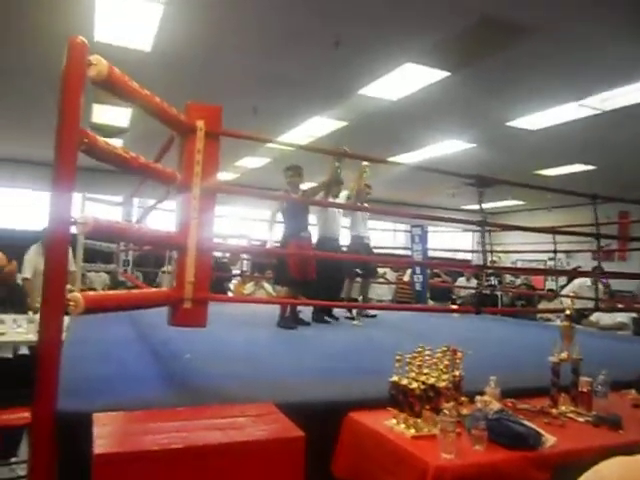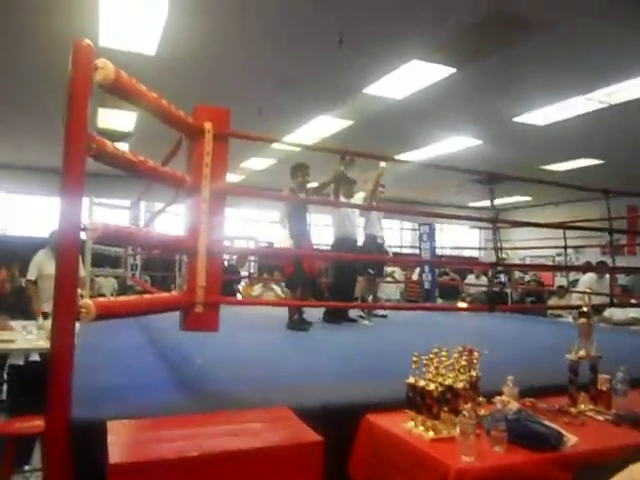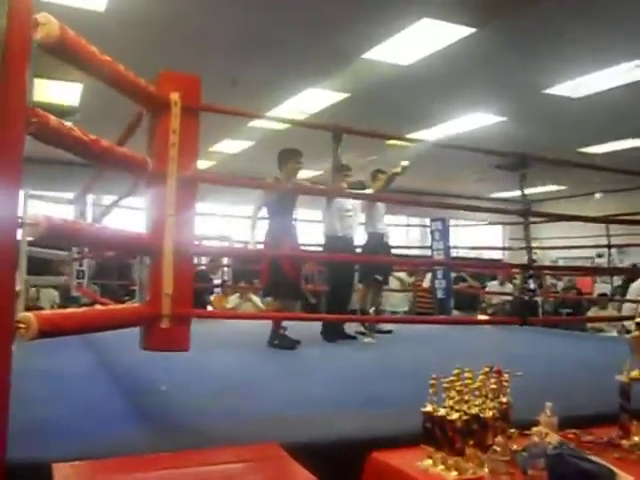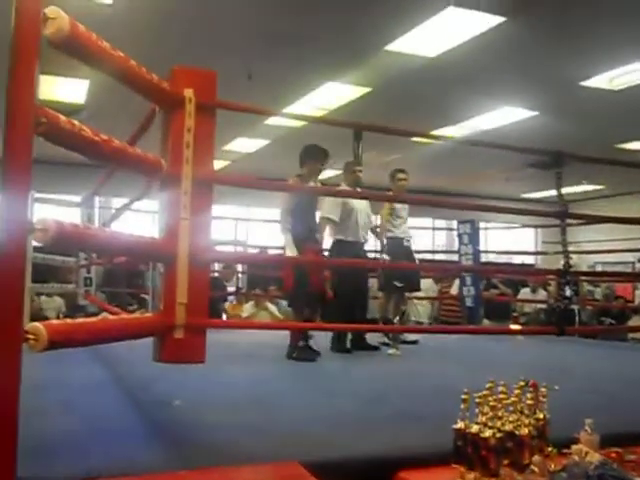
dt=0.7s
person 1, frame 1
left shoulder: (307, 194)
left elbow: (329, 182)
right elbow: (273, 216)
left hip: (305, 240)
right hip: (290, 240)
left knee: (302, 279)
right knee: (289, 280)
left ankle: (293, 313)
right ankle: (282, 316)
person 1, frame 2
left shoulder: (307, 193)
right shoulder: (289, 193)
left elbow: (328, 182)
right elbow: (284, 217)
right wrist: (287, 237)
left hip: (305, 238)
right hip: (295, 239)
left knee: (307, 278)
right knee: (295, 280)
left ankle: (298, 314)
right ankle: (292, 318)
person 1, frame 3
right shoulder: (274, 183)
right elbow: (256, 210)
right wrist: (252, 239)
left hip: (291, 236)
right hip: (276, 237)
left knee: (292, 287)
right knee: (281, 287)
left ankle: (279, 330)
right ankle: (275, 333)
person 1, frame 4
left shoulder: (315, 185)
right shoulder: (296, 182)
right elbow: (285, 214)
right wrist: (290, 245)
left hip: (313, 243)
right hip: (299, 243)
left knee: (315, 295)
right knee: (299, 297)
person 2, frame 1
left shoulder: (340, 200)
right shoulder: (324, 199)
right elbow: (328, 184)
left hip: (335, 243)
right hip: (324, 243)
left knee: (338, 277)
right knee: (323, 278)
left ankle: (327, 309)
right ankle: (318, 312)
person 2, frame 2
right shoulder: (337, 200)
right elbow: (337, 184)
right wrist: (343, 168)
left hip: (352, 244)
right hip: (341, 243)
left knee: (350, 280)
right knee: (339, 280)
left ankle: (343, 313)
right ankle: (330, 314)
person 2, frame 3
right shoulder: (332, 195)
right elbow: (333, 188)
right wrist: (342, 186)
left hip: (348, 244)
right hip: (335, 243)
left knee: (346, 287)
right knee: (336, 287)
left ankle: (338, 327)
right ankle: (328, 328)
person 2, frame 4
left shoulder: (364, 198)
right shoulder: (338, 195)
left elbow: (370, 224)
right elbow: (325, 219)
left hip: (359, 249)
right hip: (343, 248)
left knee: (361, 296)
right knee: (342, 295)
person 3, frame 1
left shoulder: (366, 207)
right shoulder: (354, 205)
right elbow: (357, 190)
left hip: (365, 243)
right hip: (357, 243)
left knee: (368, 276)
right knee: (351, 277)
left ankle: (362, 308)
right ankle: (348, 309)
person 3, frame 2
left shoulder: (381, 209)
right shoulder: (368, 204)
right elbow: (371, 190)
left wrist: (385, 247)
left hip: (379, 243)
right hip: (370, 242)
left knee: (376, 277)
right knee: (367, 276)
left ankle: (372, 307)
right ankle: (363, 308)
person 3, frame 3
left shoulder: (381, 199)
right shoulder: (369, 195)
right elbow: (379, 188)
right wrist: (394, 173)
left hip: (382, 241)
right hip: (374, 240)
left knee: (379, 283)
right knee: (369, 282)
left ankle: (374, 321)
right ankle: (363, 321)
person 3, frame 4
left shoulder: (405, 201)
right shoulder: (388, 199)
right elbow: (383, 221)
left wrist: (408, 244)
right wrist: (383, 246)
left hip: (405, 245)
right hip: (394, 244)
left knee: (402, 290)
right knee: (389, 290)
